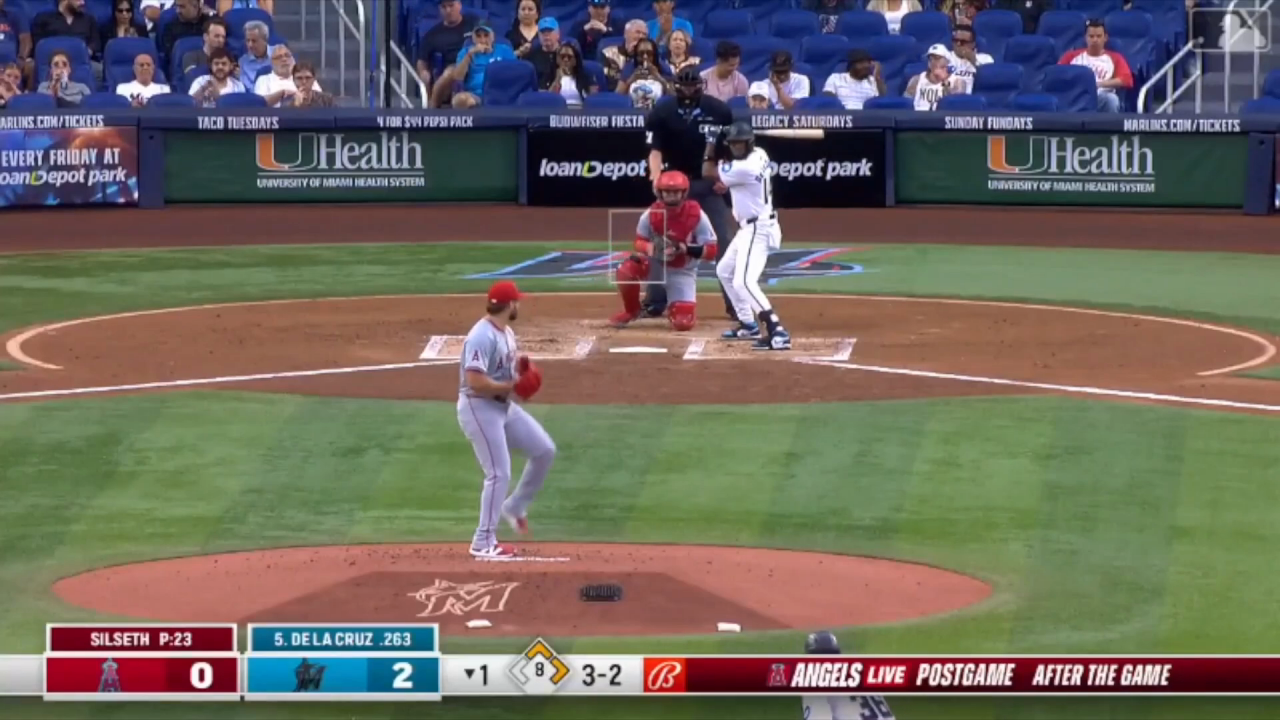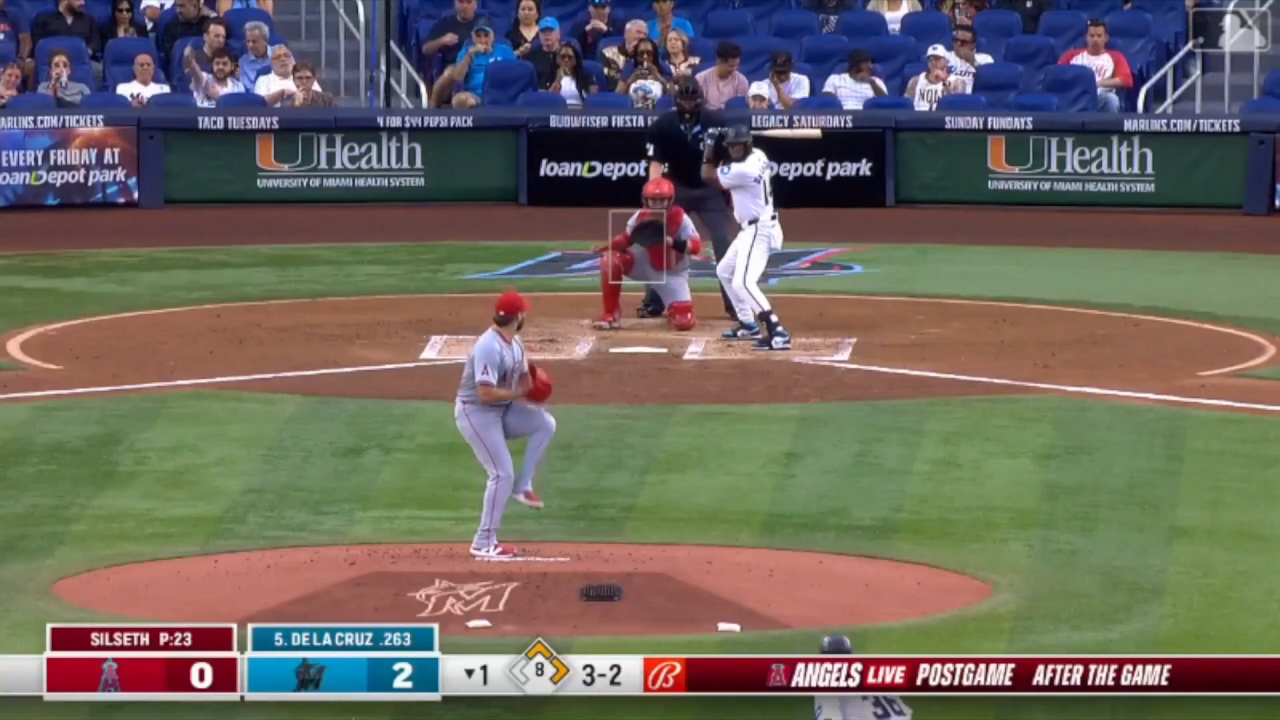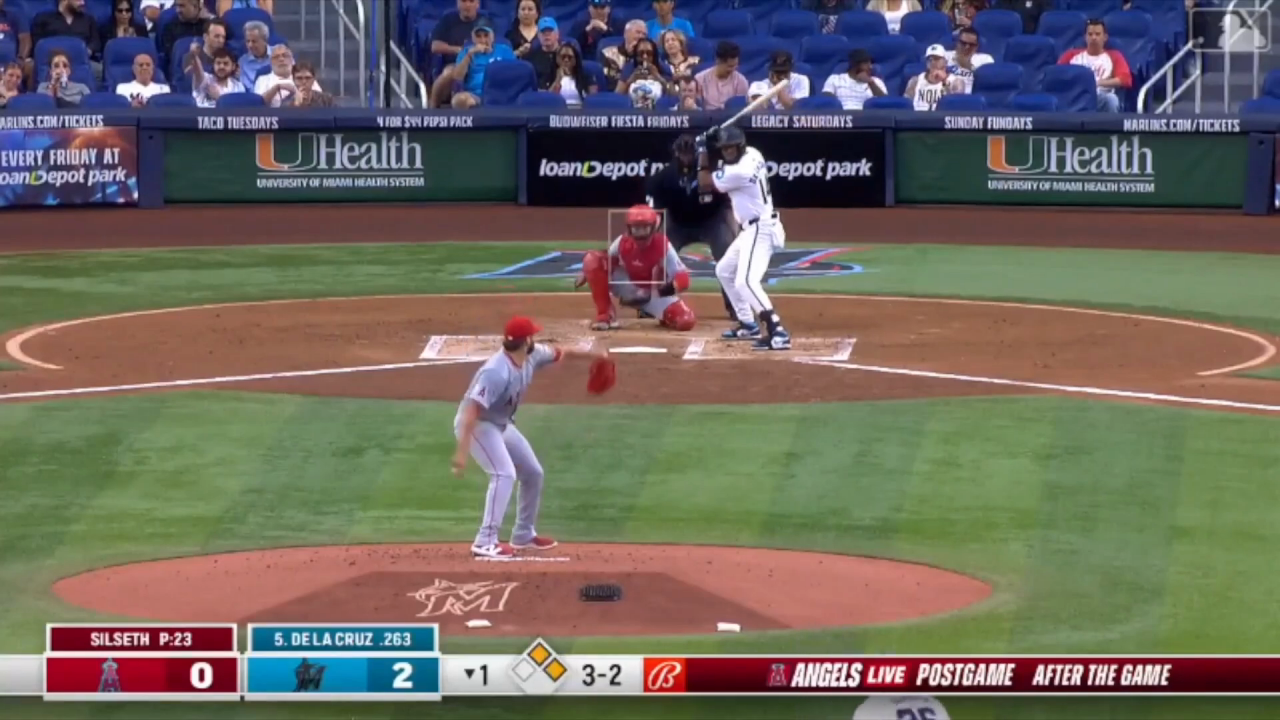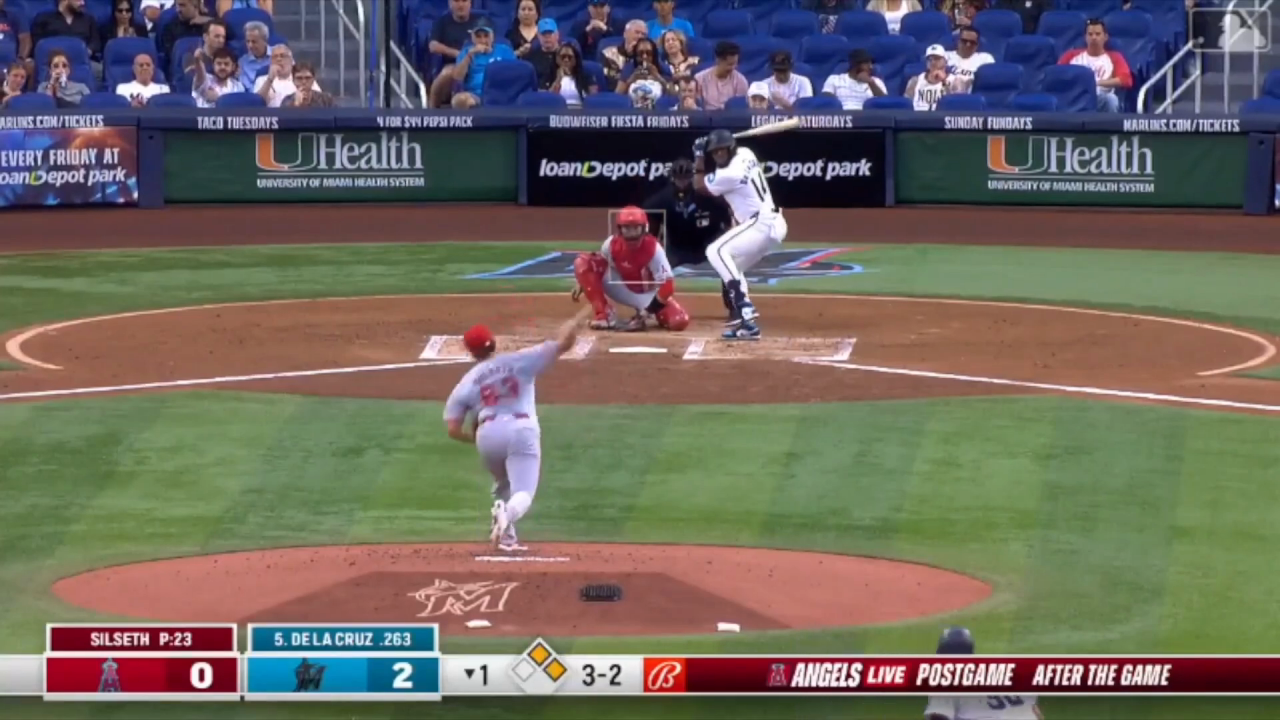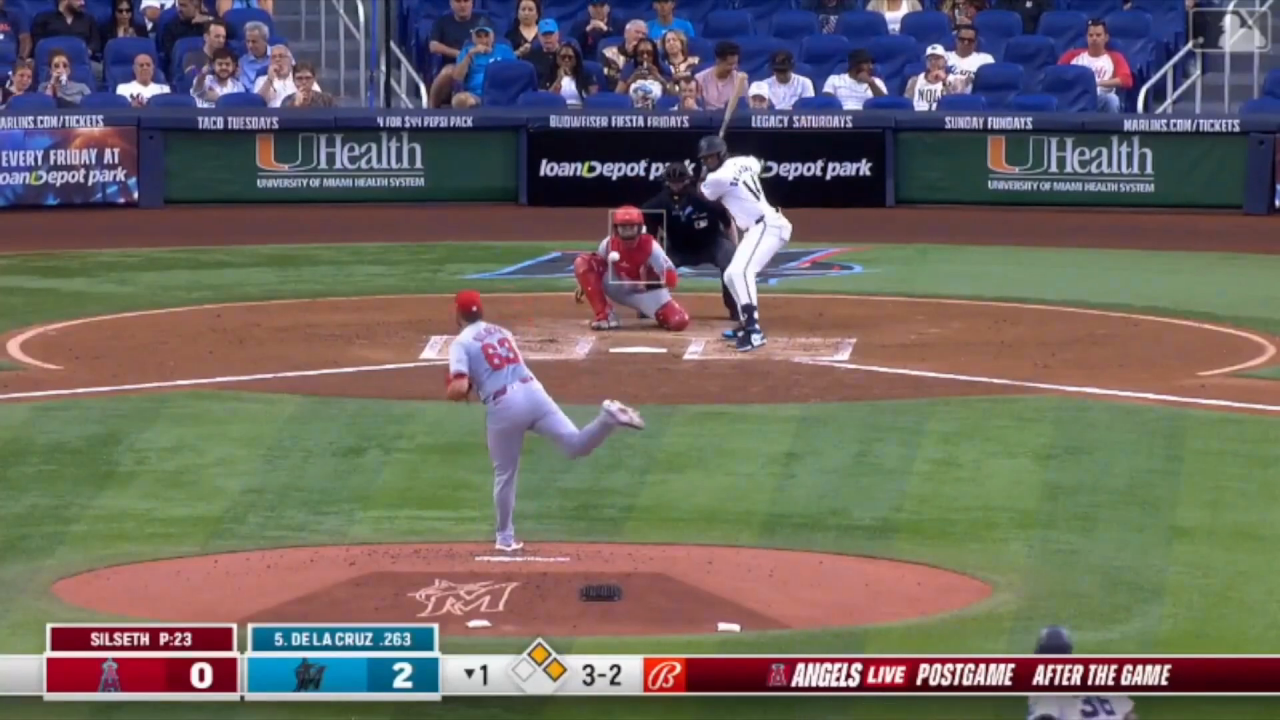
dt=0.3s
person 1, frame 1
left shoulder: (507, 333)
right shoulder: (481, 336)
right elbow: (475, 381)
left wrist: (525, 374)
right wrist: (512, 385)
left hip: (505, 406)
right hip: (479, 409)
left knee: (545, 451)
right knee: (499, 474)
left ankle: (514, 508)
right ankle: (483, 542)
person 1, frame 2
left shoulder: (515, 342)
right shoulder: (488, 347)
left elbow: (523, 377)
right elbow: (486, 394)
left wrist: (532, 384)
right wrist: (521, 393)
left hip: (503, 410)
right hip: (476, 413)
left knee: (545, 424)
right knee: (502, 474)
left ankle: (523, 486)
right ankle: (483, 543)
person 1, frame 3
left shoulder: (532, 357)
right shoulder: (497, 372)
left elbow: (558, 353)
right elbow: (471, 411)
left wrist: (593, 354)
right wrist: (462, 451)
left hip: (500, 425)
right hip: (480, 426)
left knee: (534, 474)
right knee: (505, 476)
left ankle: (524, 534)
right ankle: (485, 542)
person 1, frame 4
left shoulder: (465, 385)
right shoulder: (519, 360)
left elbow: (452, 429)
right elbow: (561, 345)
left wrist: (475, 437)
right wrist: (577, 320)
left hip: (488, 436)
right hip: (522, 432)
left knee: (504, 486)
right knee: (522, 495)
left ankle: (505, 533)
right ankle: (506, 515)
person 1, frame 5
left shoulder: (461, 343)
right shoulder: (501, 333)
left elbow: (457, 390)
left wrist: (464, 392)
left hip: (503, 409)
right hip: (532, 394)
left knee: (505, 475)
right knee: (577, 446)
left ankle: (505, 537)
right ankle: (608, 416)
person 2, frame 1
left shoulder: (745, 168)
right shoulder: (758, 155)
right elbow: (729, 162)
left hip: (758, 229)
right hip: (750, 228)
left knee: (743, 281)
right knee: (725, 271)
left ankle: (778, 333)
right ankle: (749, 324)
person 2, frame 2
left shoulder: (744, 170)
right shoulder: (757, 156)
left elbow: (708, 176)
right elbow: (726, 164)
left wrist: (709, 146)
right wrist: (717, 148)
left hip: (759, 231)
right hip: (751, 229)
left knee: (742, 282)
right knee: (724, 271)
left ankle: (778, 333)
right ankle: (749, 324)
person 2, frame 3
left shoulder: (739, 171)
right shoulder: (753, 154)
left elbow: (705, 183)
left wrist: (702, 151)
right wrist: (713, 141)
left hip: (761, 230)
right hip: (754, 229)
left knee: (746, 281)
right knee: (725, 271)
left ankle: (778, 333)
right ankle: (749, 325)
person 2, frame 4
left shoulder: (729, 174)
right shoulder: (745, 154)
left elbow: (699, 185)
left wrist: (698, 155)
left hip: (762, 223)
right hip: (767, 223)
left knee: (716, 251)
right knee: (734, 267)
left ankle: (743, 305)
right ankle: (748, 325)
person 2, frame 5
left shoulder: (718, 177)
right shoulder: (743, 162)
left elbow: (705, 193)
right elbow: (757, 165)
left wrist: (707, 173)
left hip: (767, 227)
right hip: (755, 230)
left knee: (739, 272)
right knee: (731, 276)
left ankle: (754, 331)
right ankle: (748, 325)
person 3, frame 1
left shoulder: (718, 109)
right shoulder: (662, 111)
right elbow: (655, 149)
right wrist: (657, 176)
left hip: (709, 183)
left knee: (722, 241)
left ankle: (735, 303)
right ankle: (654, 303)
person 3, frame 2
left shoulder: (716, 122)
right shoulder: (663, 124)
right elbow: (656, 161)
left hip: (709, 190)
right hip: (676, 189)
left knee: (723, 242)
left ankle: (734, 304)
right ankle: (653, 303)
person 3, frame 3
right shoulder: (664, 176)
left elbow: (728, 207)
left wrist: (734, 236)
left hip: (711, 222)
right hip: (678, 224)
left knee: (728, 254)
person 3, frame 4
left shoulder: (709, 195)
right shoulder: (662, 199)
left elbow: (729, 225)
right elbow: (650, 231)
left hip: (709, 241)
right hip: (677, 246)
left ankle: (735, 306)
person 3, frame 5
left shoulder: (706, 198)
right shoulder: (659, 203)
left elbow: (728, 224)
left wrist: (734, 251)
left hip: (711, 243)
right hip: (677, 248)
left knee: (730, 261)
